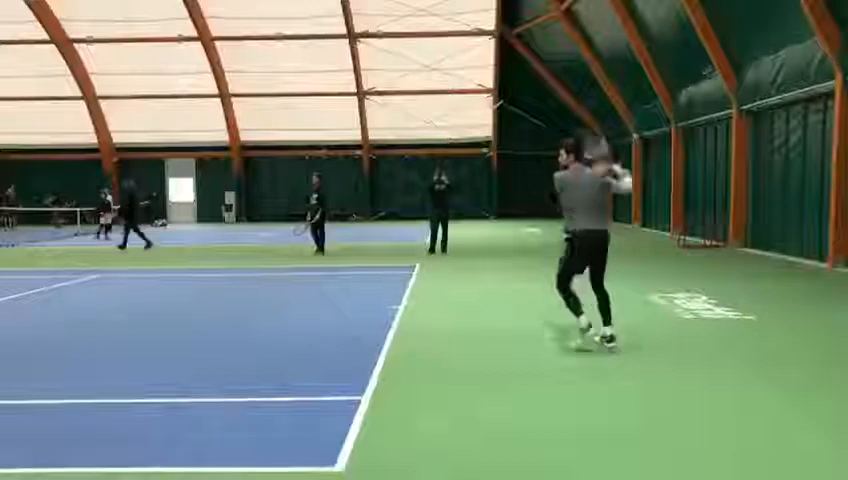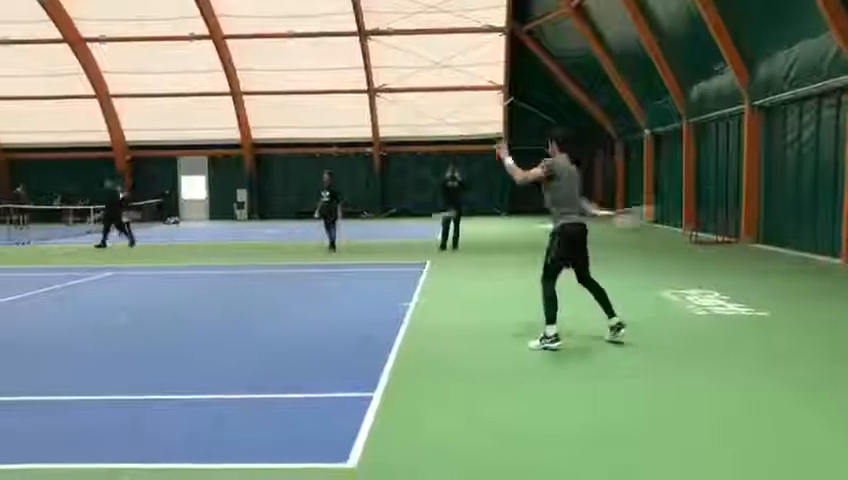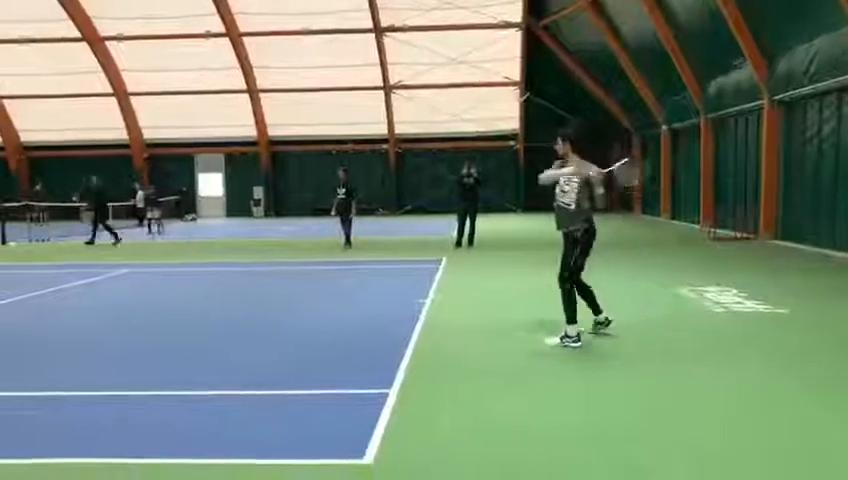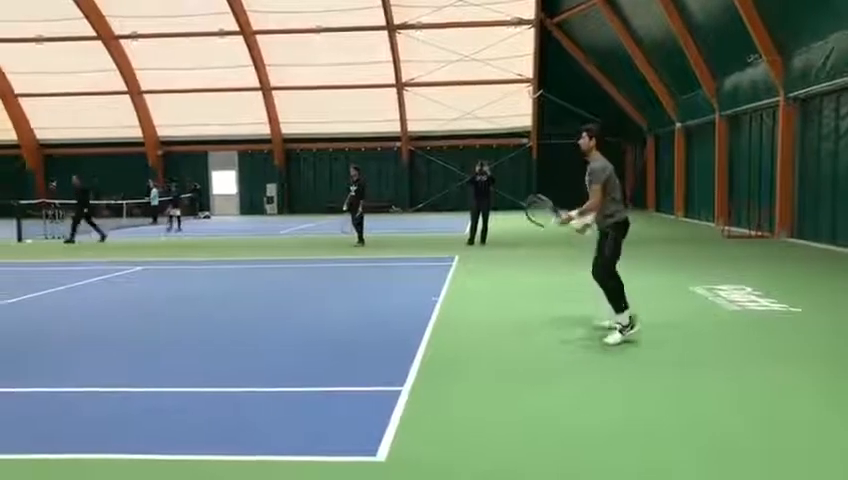
dt=0.5s
person 1, frame 1
left shoulder: (559, 177)
right shoulder: (598, 175)
right elbow: (625, 189)
right wrist: (620, 172)
left hip: (580, 237)
right hip: (601, 235)
left knee: (562, 282)
right knee: (598, 284)
left ankle: (583, 322)
right ankle: (607, 333)
person 1, frame 2
left shoulder: (553, 164)
right shoulder: (572, 169)
left elbow: (521, 178)
right elbow: (577, 200)
left wrist: (506, 158)
right wrist: (594, 210)
left hip: (564, 230)
right hip: (578, 228)
left knee: (548, 280)
right knee: (585, 279)
left ankle: (551, 335)
right ankle: (615, 323)
person 1, frame 3
left shoulder: (591, 170)
right shoulder: (558, 166)
right elbow: (542, 179)
left wrist: (597, 183)
right wrist: (567, 171)
left hip: (582, 232)
right hip: (569, 232)
left knee: (564, 279)
right knee: (573, 278)
left ankle: (571, 334)
right ankle: (601, 319)
person 1, frame 4
left shoulder: (599, 166)
right shoulder: (592, 166)
left elbow: (595, 203)
left wrist: (573, 215)
left hip: (615, 224)
right hip: (607, 224)
left knee: (600, 272)
right knee: (607, 271)
left ankle: (625, 323)
right ankle: (625, 314)
